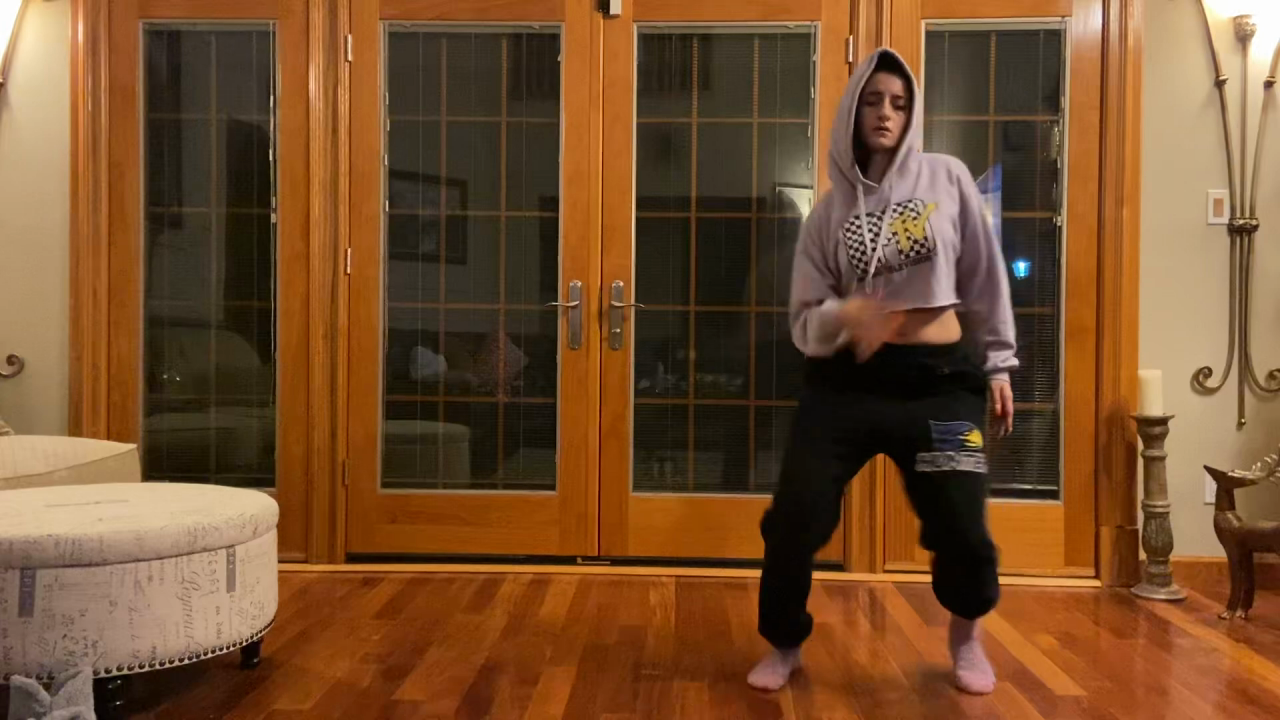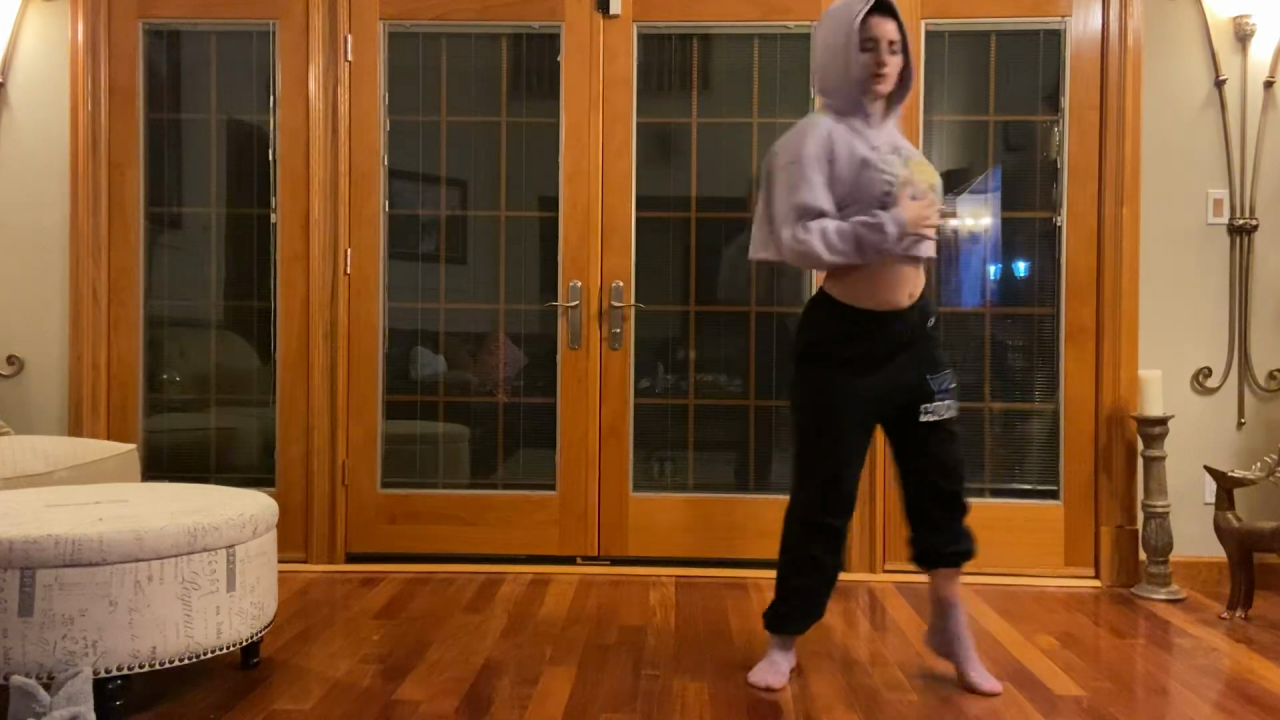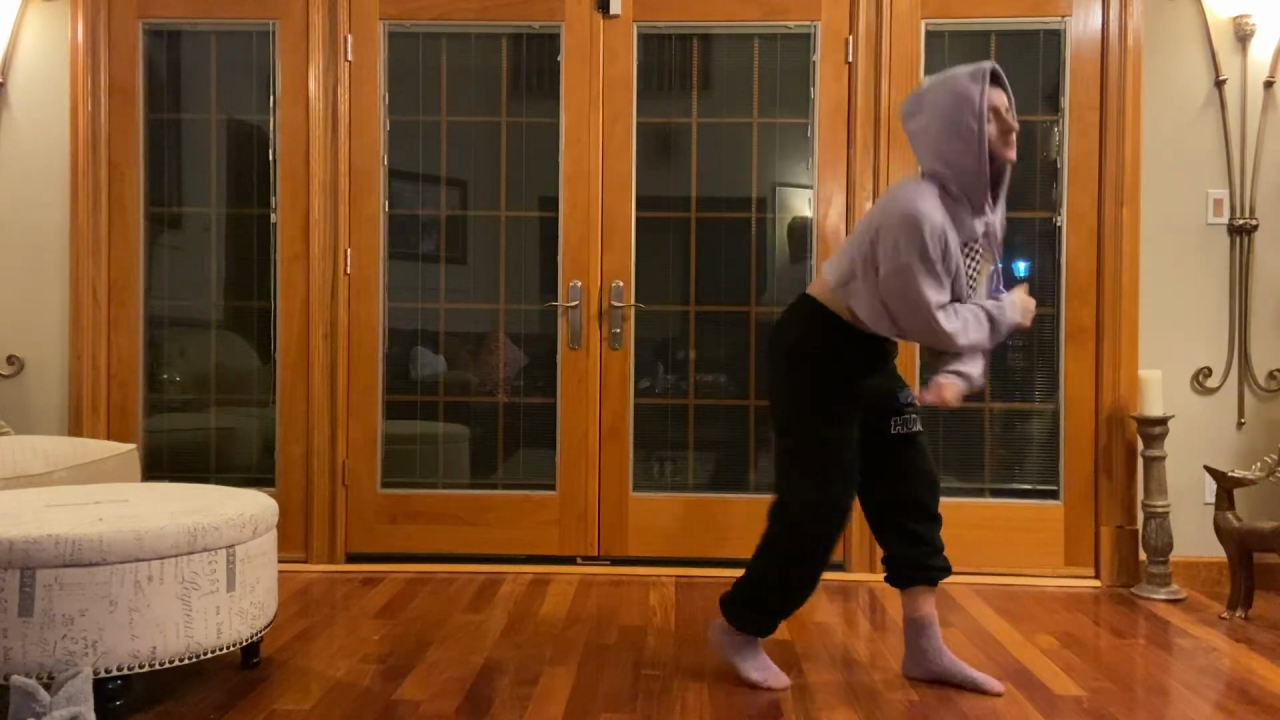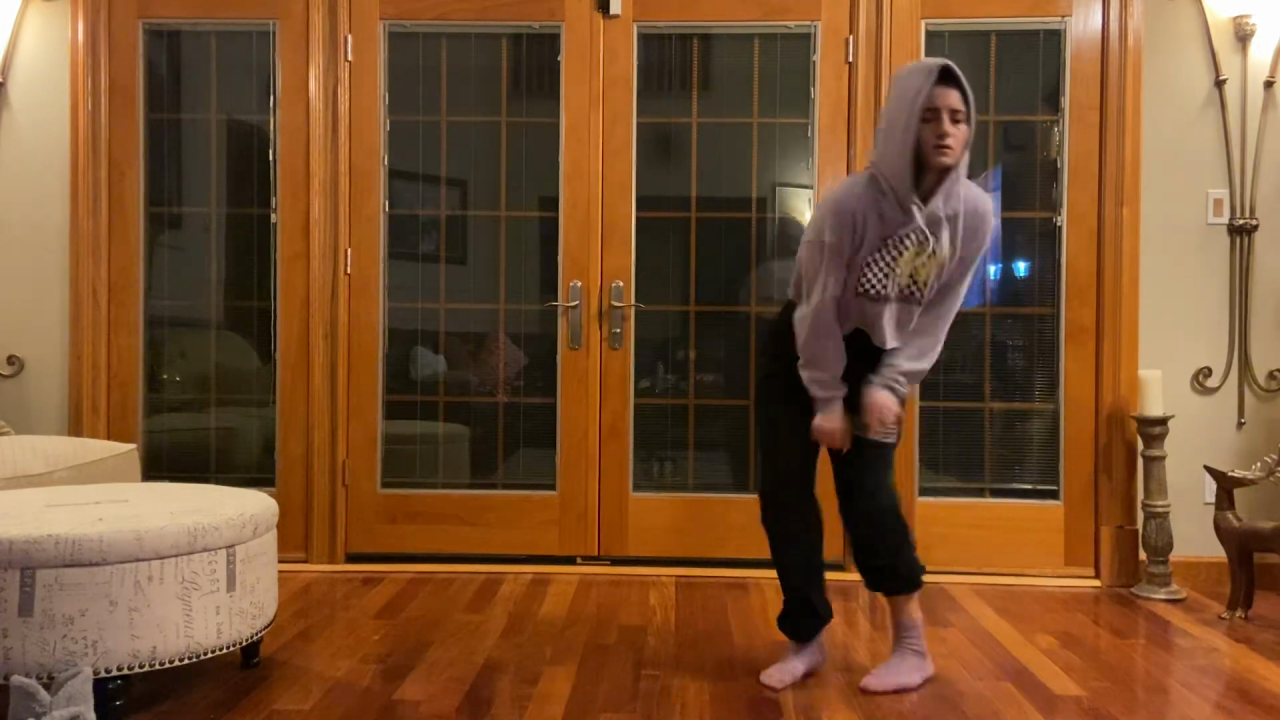
dt=0.4s
person 1, frame 1
left shoulder: (946, 178)
right shoulder: (828, 214)
left elbow: (986, 275)
right elbow: (807, 324)
left wrist: (999, 363)
right wrist: (838, 319)
left hip: (938, 378)
right hip: (848, 380)
left knee: (961, 532)
right knee: (796, 514)
left ankle: (965, 641)
right ankle: (783, 644)
person 1, frame 2
left shoulder: (892, 137)
right shoulder: (814, 137)
right elbow: (800, 238)
right wrist: (890, 226)
left hip: (911, 333)
right hip: (841, 338)
left knee: (938, 479)
right knee: (824, 495)
left ankle: (951, 631)
right ankle: (784, 639)
person 1, frame 3
left shoulder: (984, 210)
right shoulder: (916, 209)
left elbow: (965, 308)
right elbow: (932, 321)
left wrist: (959, 374)
right wrist: (1006, 312)
left hip: (869, 356)
right hip: (819, 349)
left knee: (912, 490)
right knee: (819, 501)
left ankle: (924, 648)
right ankle: (740, 629)
person 1, frame 4
left shoulder: (973, 211)
right shoulder: (851, 203)
left elbow: (934, 312)
right elbow: (817, 310)
left wrist: (891, 385)
right wrist: (826, 402)
left hip: (880, 359)
right hip: (803, 352)
left knee: (870, 497)
right knee: (786, 491)
left ankle: (911, 646)
right ankle: (806, 638)
